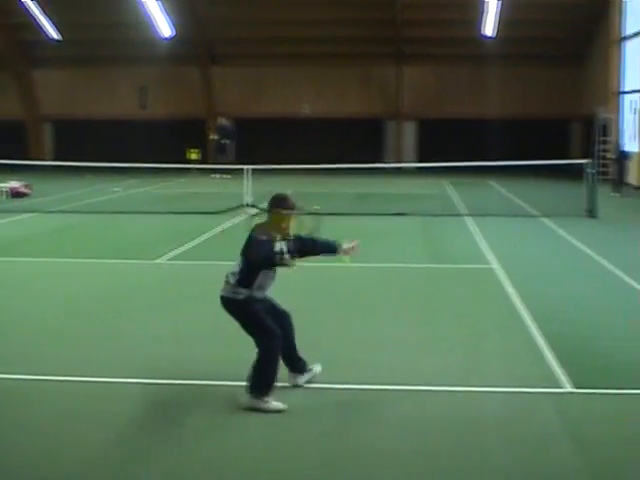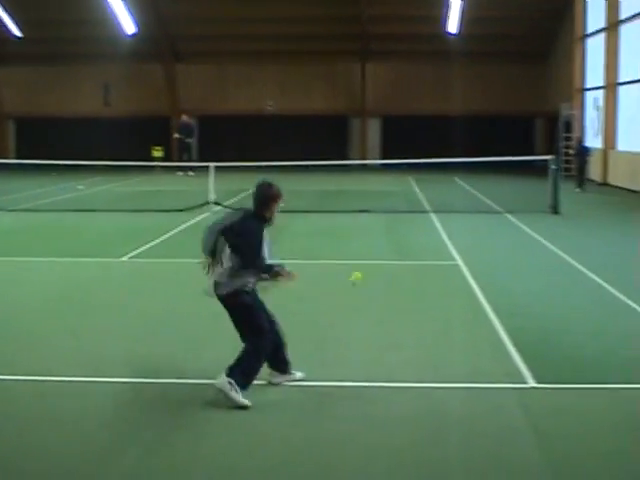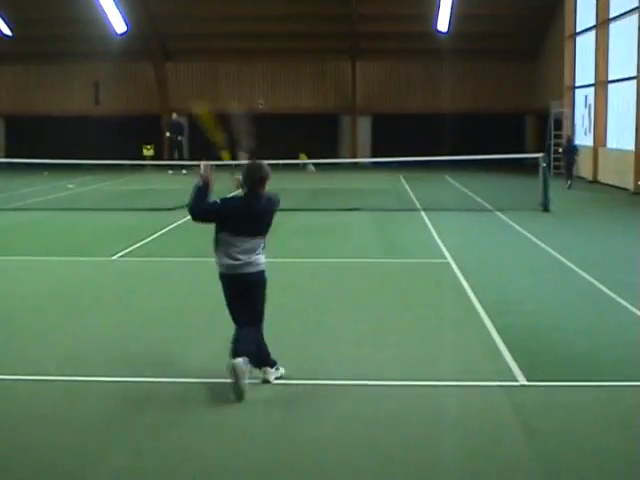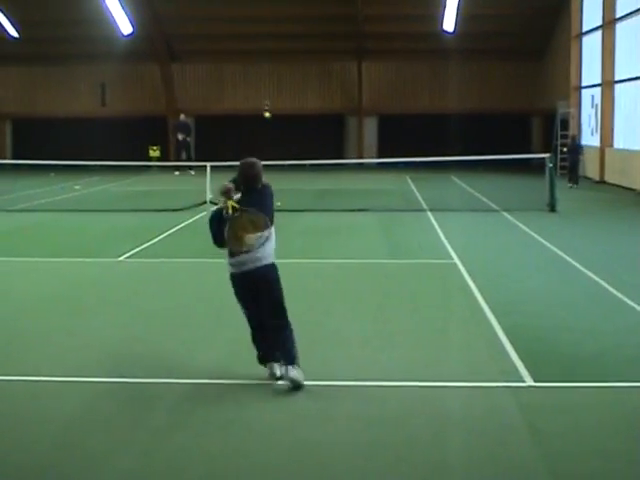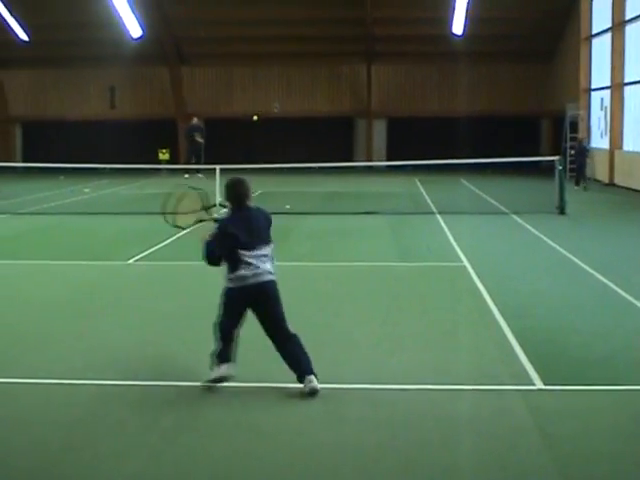
dt=0.2s
person 1, frame 1
left shoulder: (287, 238)
right shoulder: (260, 236)
left elbow: (309, 244)
right elbow: (253, 257)
left wrist: (338, 247)
right wrist: (276, 257)
left hip: (254, 294)
right hip: (237, 297)
left knee: (283, 323)
right knee: (272, 339)
left ankle: (299, 370)
right ankle: (257, 395)
person 1, frame 2
left shoulder: (241, 218)
right shoulder: (253, 229)
left elbow: (214, 231)
right elbow: (254, 266)
left wrist: (210, 256)
right wrist: (276, 271)
left hip: (229, 284)
right hip: (237, 289)
left knee: (268, 327)
right knee: (262, 336)
left ankle: (281, 370)
right ankle: (230, 381)
person 1, frame 3
left shoulder: (227, 206)
right shoulder: (269, 204)
left elbow: (196, 213)
left wrist: (204, 182)
left hip: (228, 273)
right hip: (254, 273)
left knee: (243, 323)
right knee: (252, 324)
left ankle: (268, 366)
right ankle: (241, 360)
person 1, frame 4
right shoulder: (265, 192)
left elbow: (221, 241)
right elbow: (252, 187)
left wrist: (217, 214)
right wrist: (234, 188)
left hip: (240, 272)
right hip: (266, 268)
left knee: (257, 321)
right knee: (279, 322)
left ankle: (272, 363)
right ankle: (290, 367)
person 1, frame 5
left shoulder: (226, 225)
right shoulder: (262, 216)
left elbow: (213, 259)
left wrist: (210, 242)
left hip: (238, 286)
right hip: (266, 284)
left knee: (225, 327)
right knee: (282, 335)
left ankle: (222, 365)
right ankle: (308, 378)
